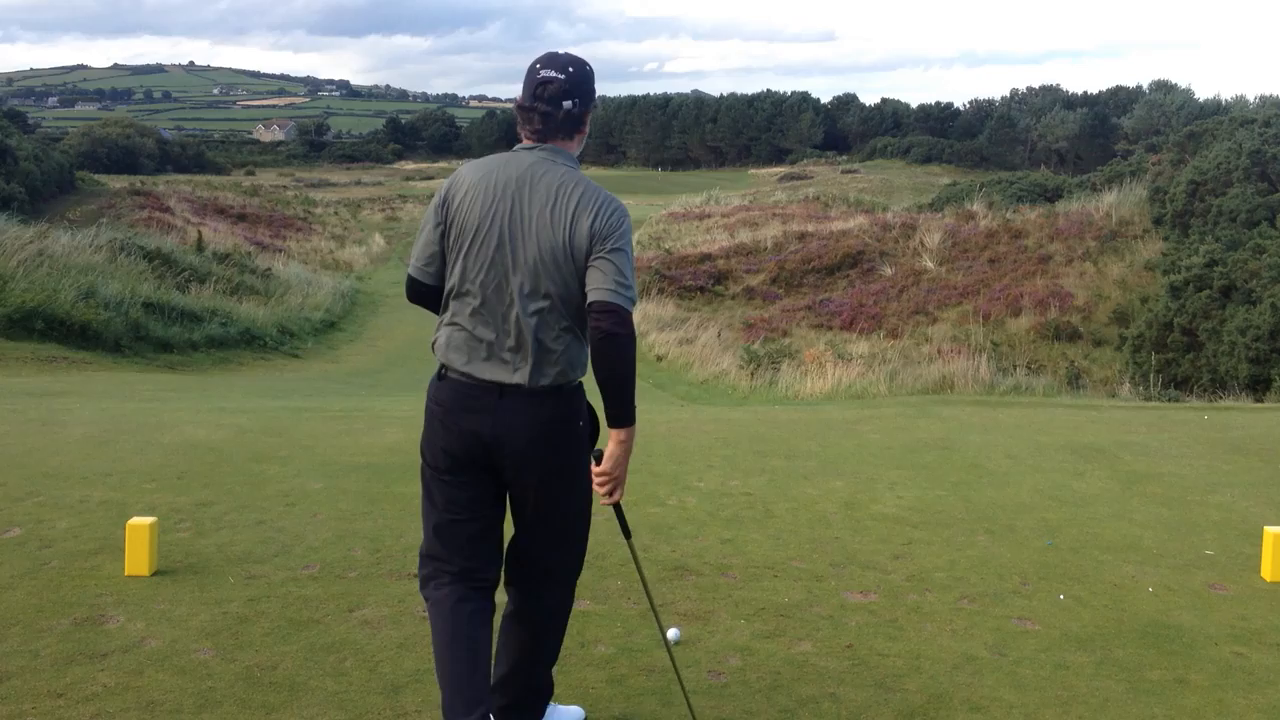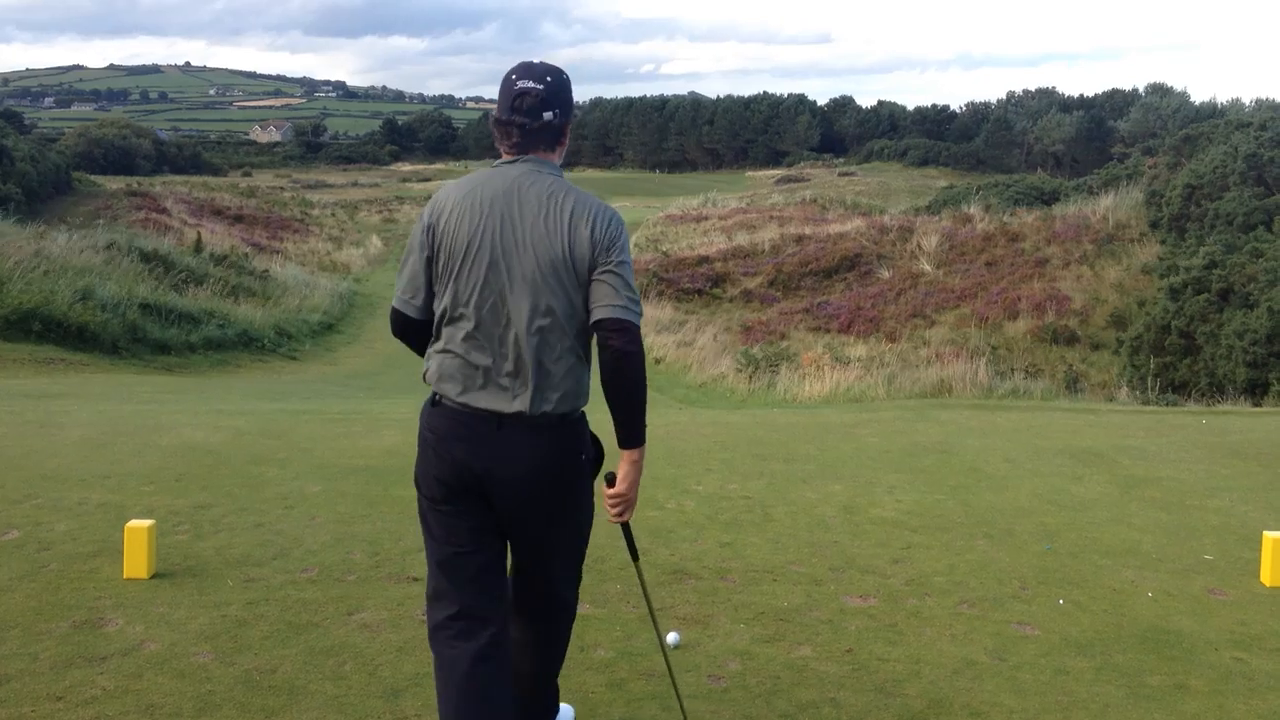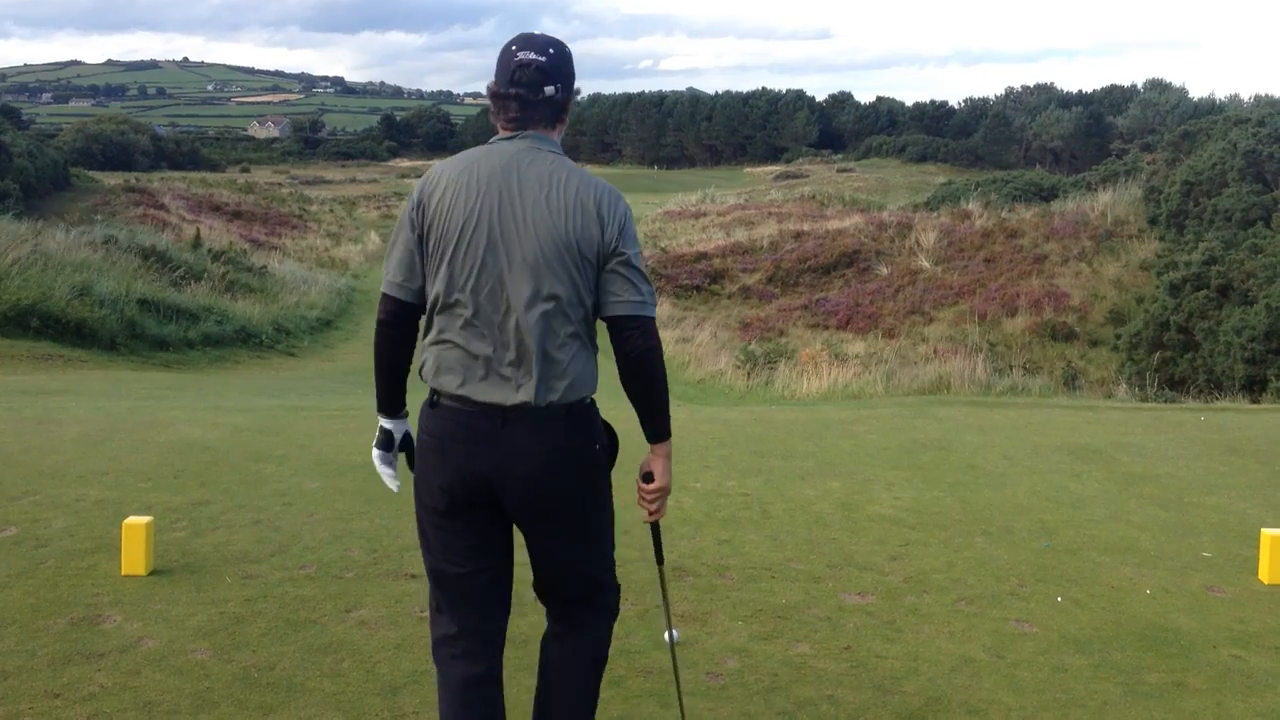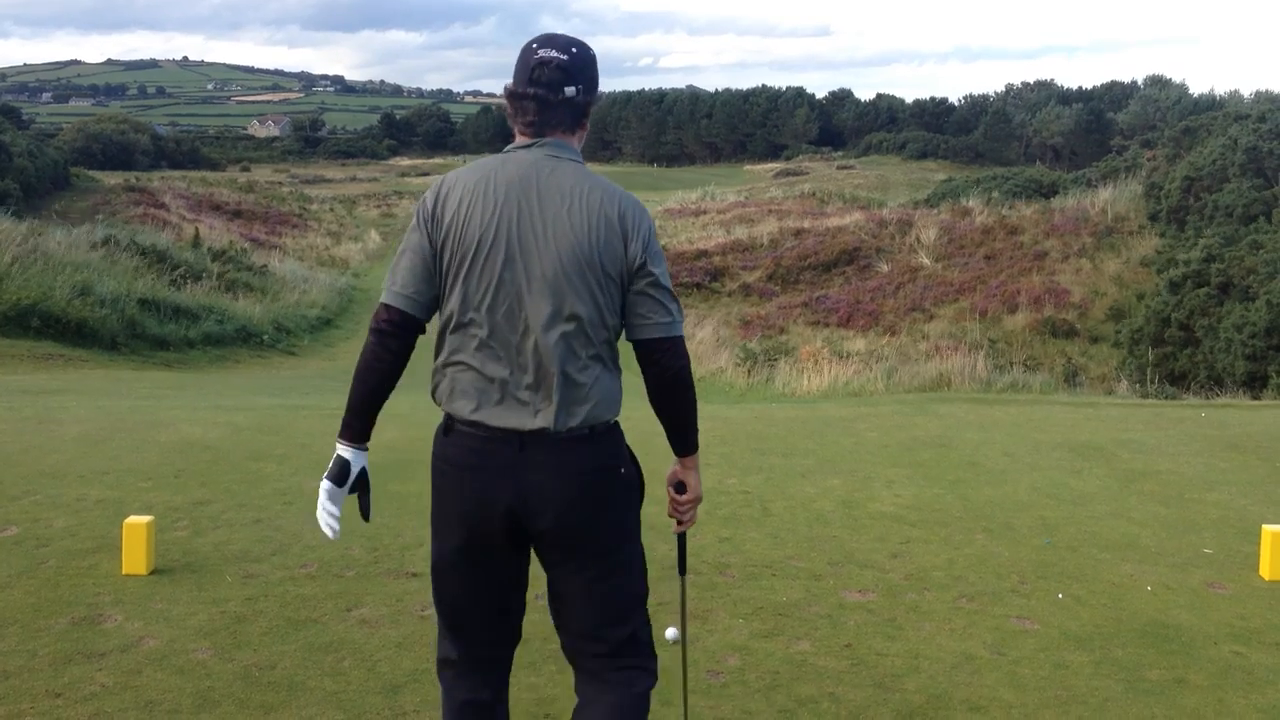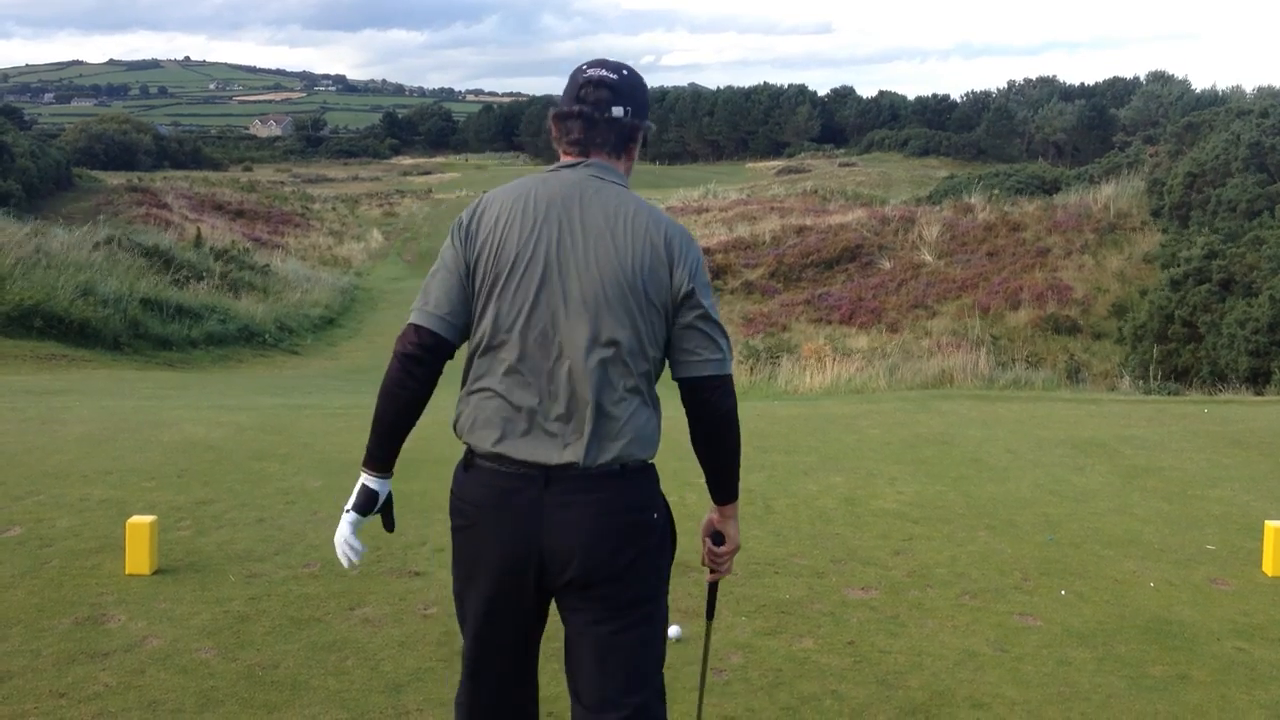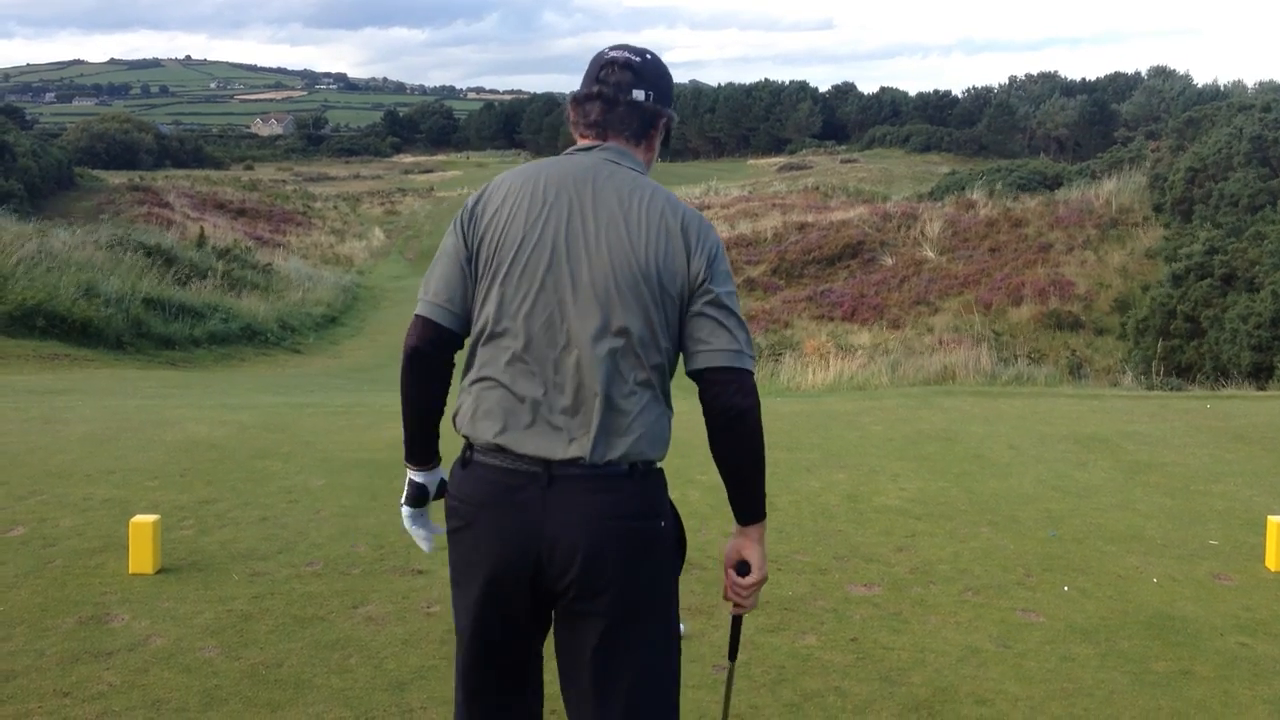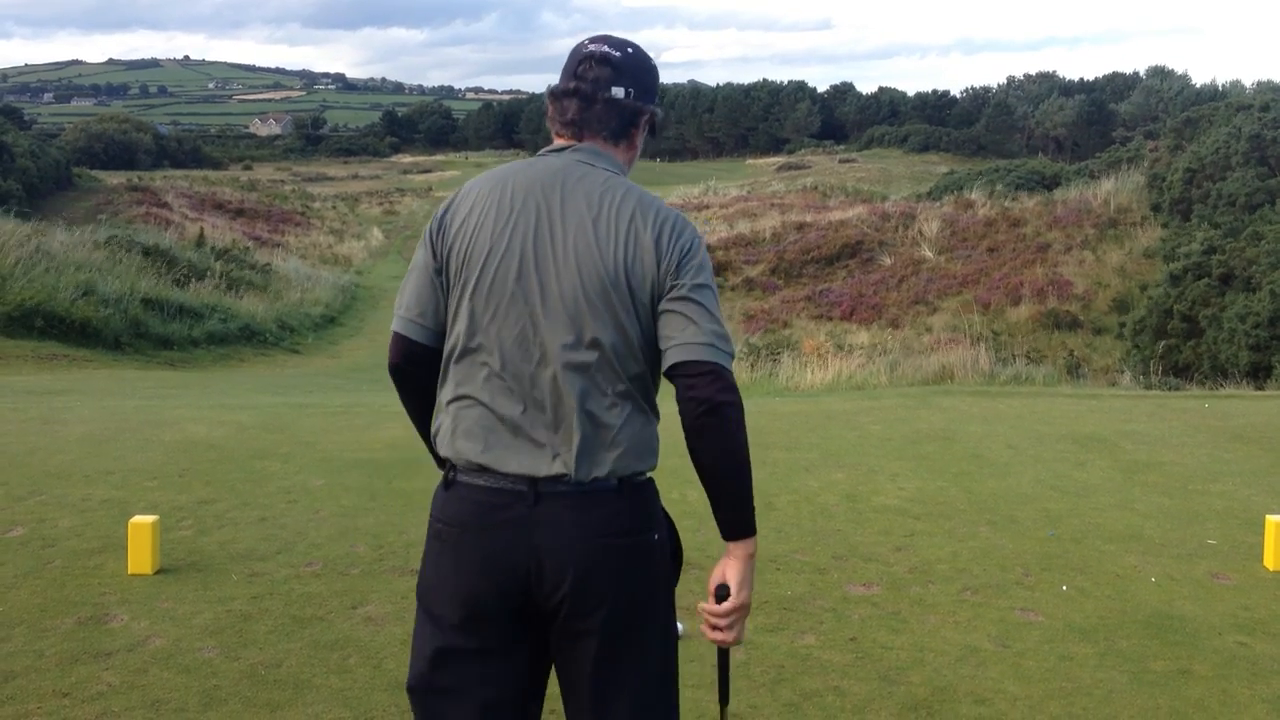
dt=0.2s
person 1, frame 1
left shoulder: (463, 182)
right shoulder: (599, 207)
left elbow: (419, 287)
right elbow: (611, 325)
right wrist: (621, 432)
left hip: (457, 403)
right hip: (546, 416)
left knee: (454, 571)
right knee: (543, 572)
person 1, frame 2
left shoulder: (445, 203)
right shoulder: (594, 219)
left elbow: (406, 323)
right elbow: (619, 343)
right wrist: (632, 452)
left hip: (453, 437)
right hip: (548, 444)
left knee: (461, 613)
right knee: (545, 600)
person 1, frame 3
left shoulder: (438, 184)
right shoulder: (599, 200)
left elbow: (395, 315)
right elbow: (635, 337)
left wrist: (391, 418)
right wrist: (658, 446)
left hip: (454, 433)
right hip: (560, 439)
left knee: (466, 631)
right knee: (582, 606)
person 1, frame 4
left shoulder: (450, 195)
right shoulder: (622, 211)
left elbow: (391, 331)
right elbow: (663, 353)
left wrist: (352, 446)
right wrist: (687, 458)
left hip: (470, 459)
right hip: (581, 466)
left knee: (473, 655)
right knee: (612, 660)
person 1, frame 5
left shoulder: (487, 213)
right shoulder: (668, 241)
left elbow: (416, 354)
right elbow: (710, 393)
left wrist: (375, 475)
right wrist: (725, 504)
left hip: (491, 496)
right hip: (611, 508)
person 1, frame 6
left shoulder: (493, 197)
right shoulder: (685, 230)
left elbow: (425, 345)
right elbow: (730, 396)
left wrist: (422, 466)
right wrist: (750, 527)
left hip: (489, 497)
right hip: (616, 511)
person 1, frame 7
left shoulder: (466, 203)
right shoulder: (664, 231)
left elbow: (407, 358)
right elbow: (708, 396)
right wrist: (739, 548)
left hip: (474, 518)
right hip: (605, 527)
